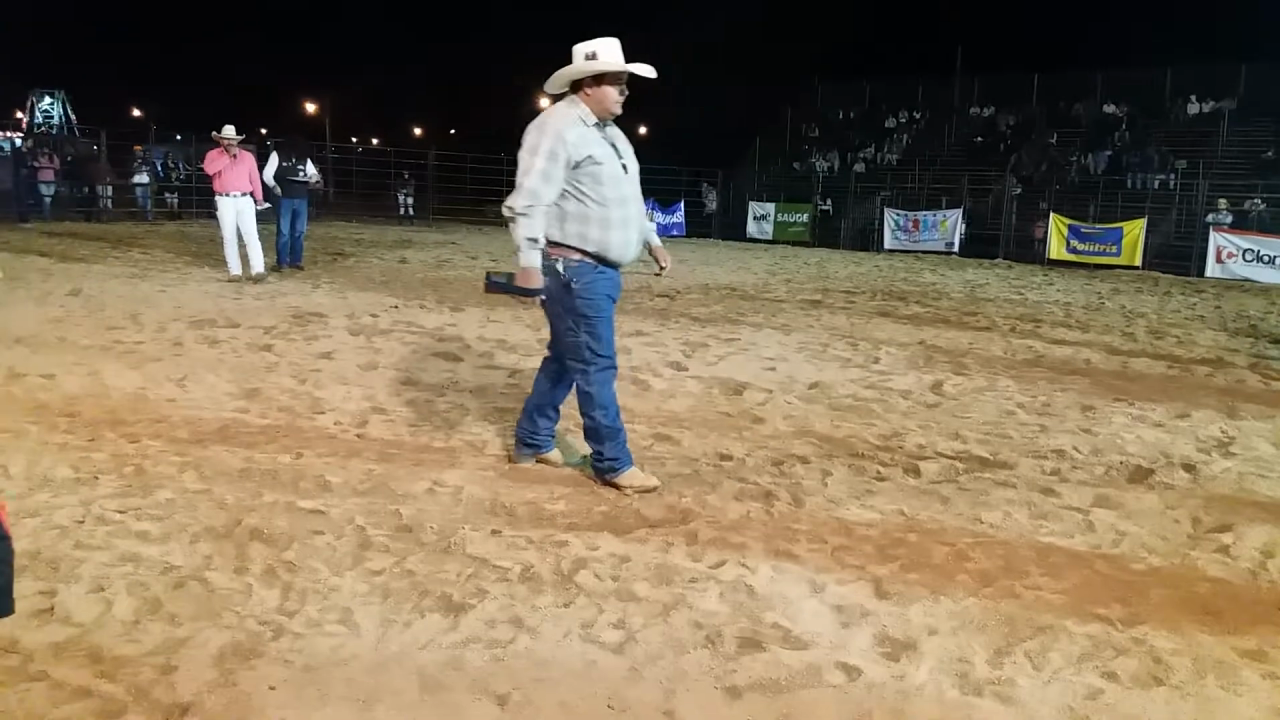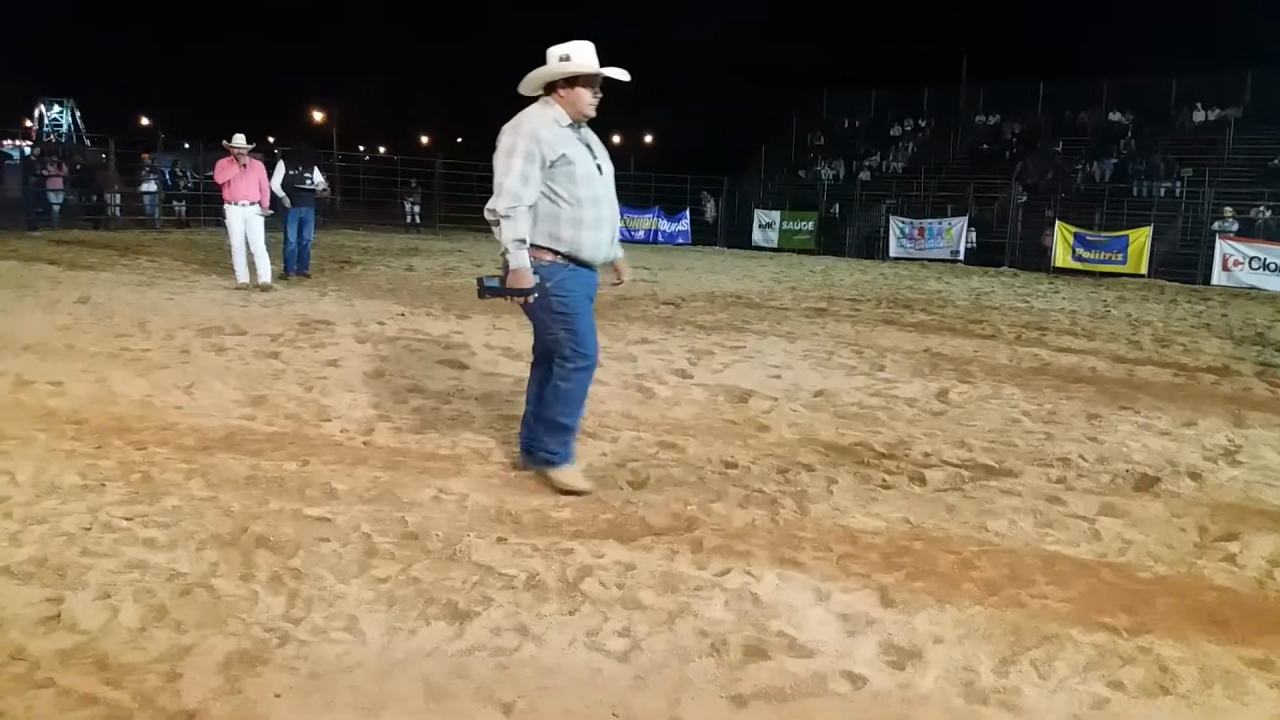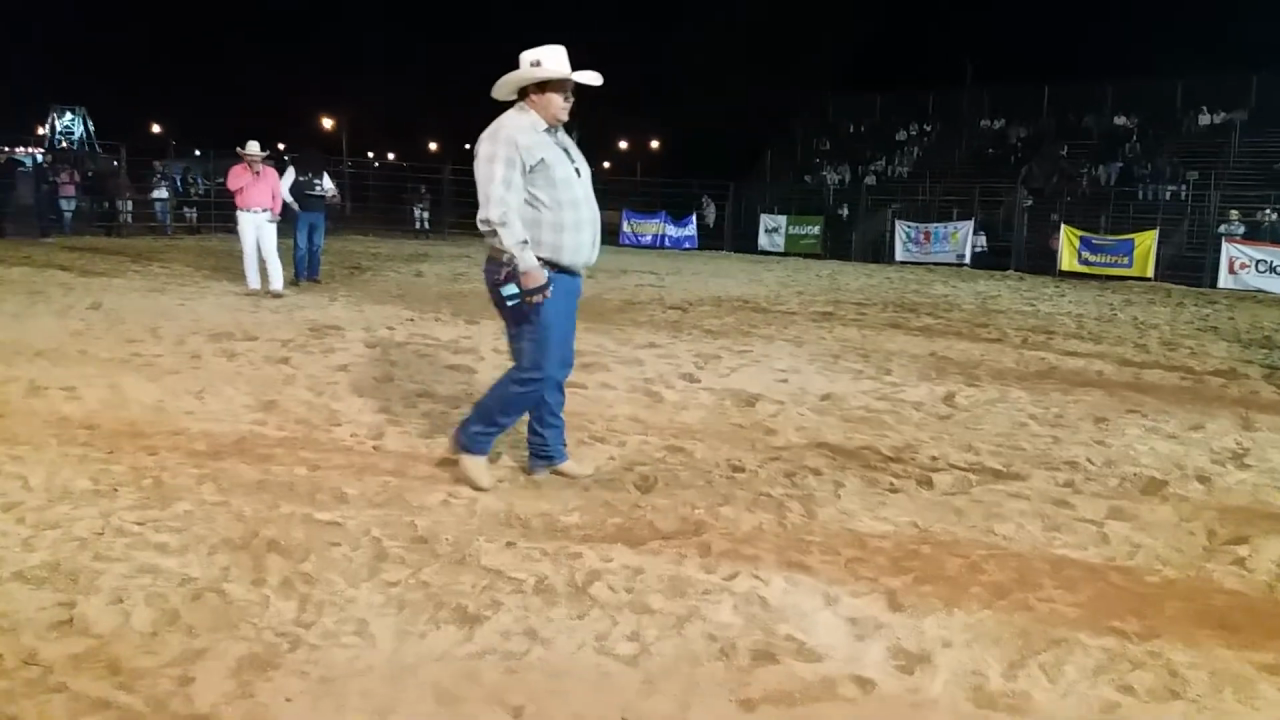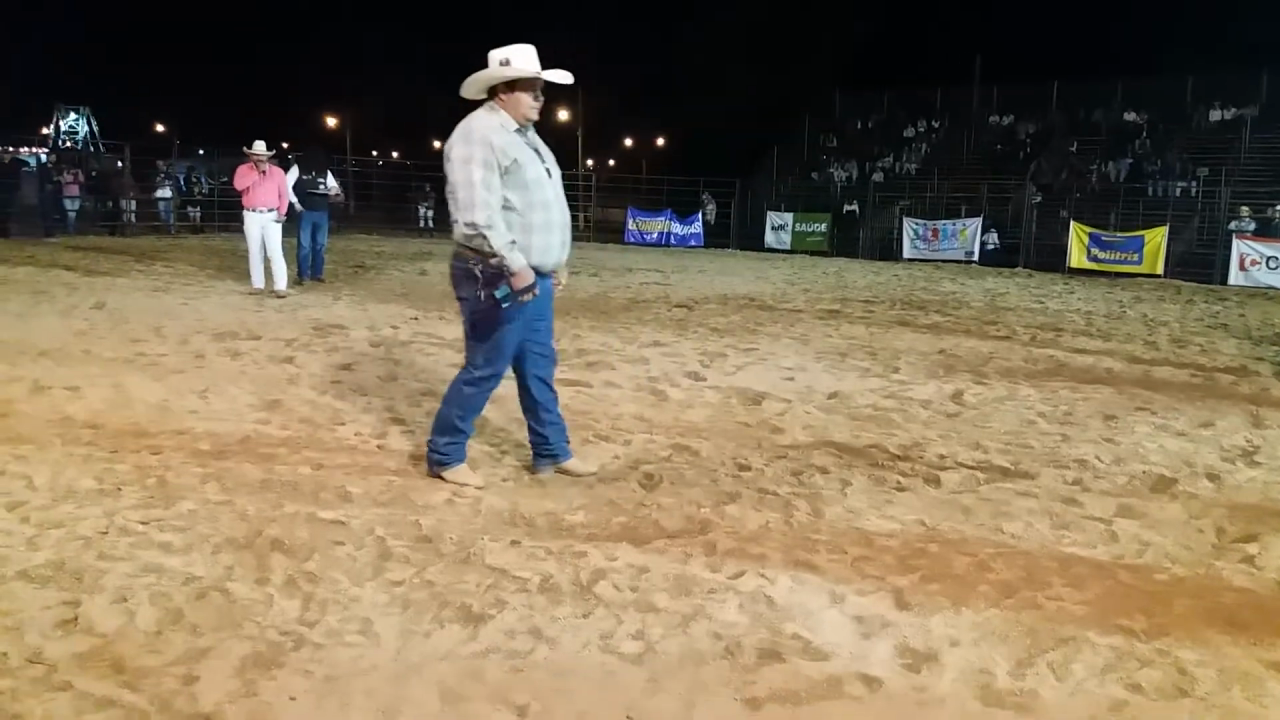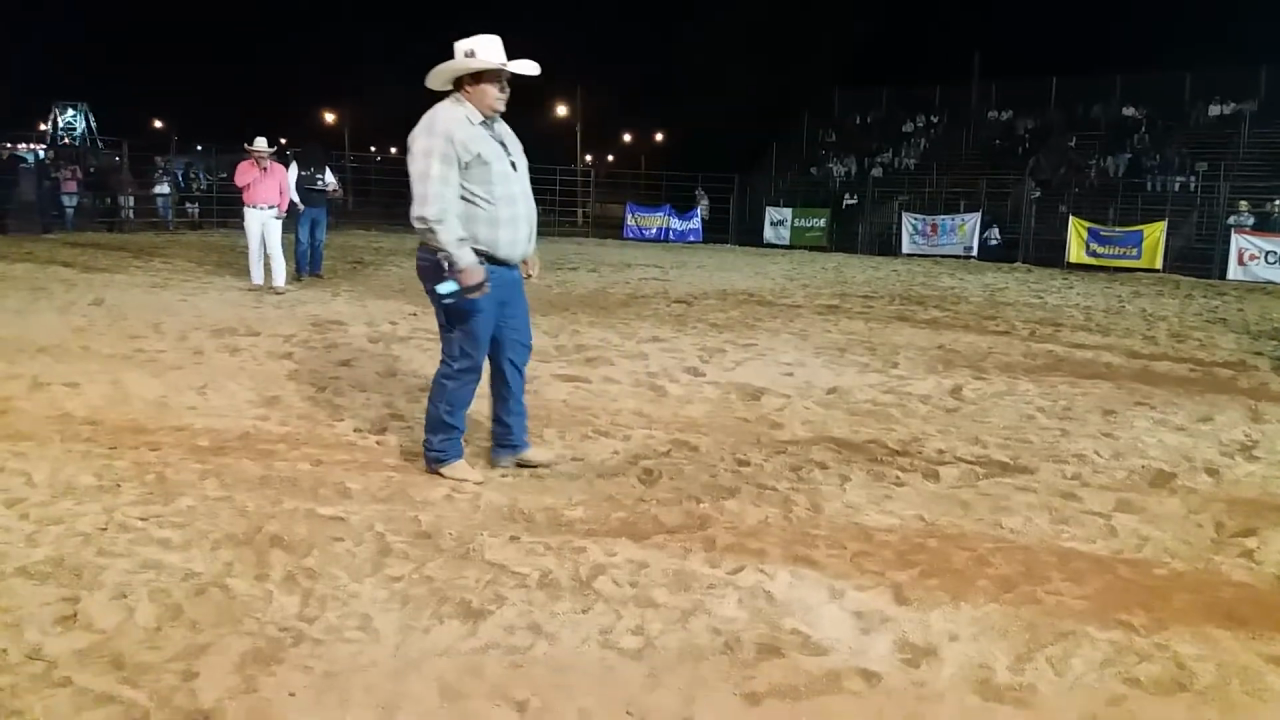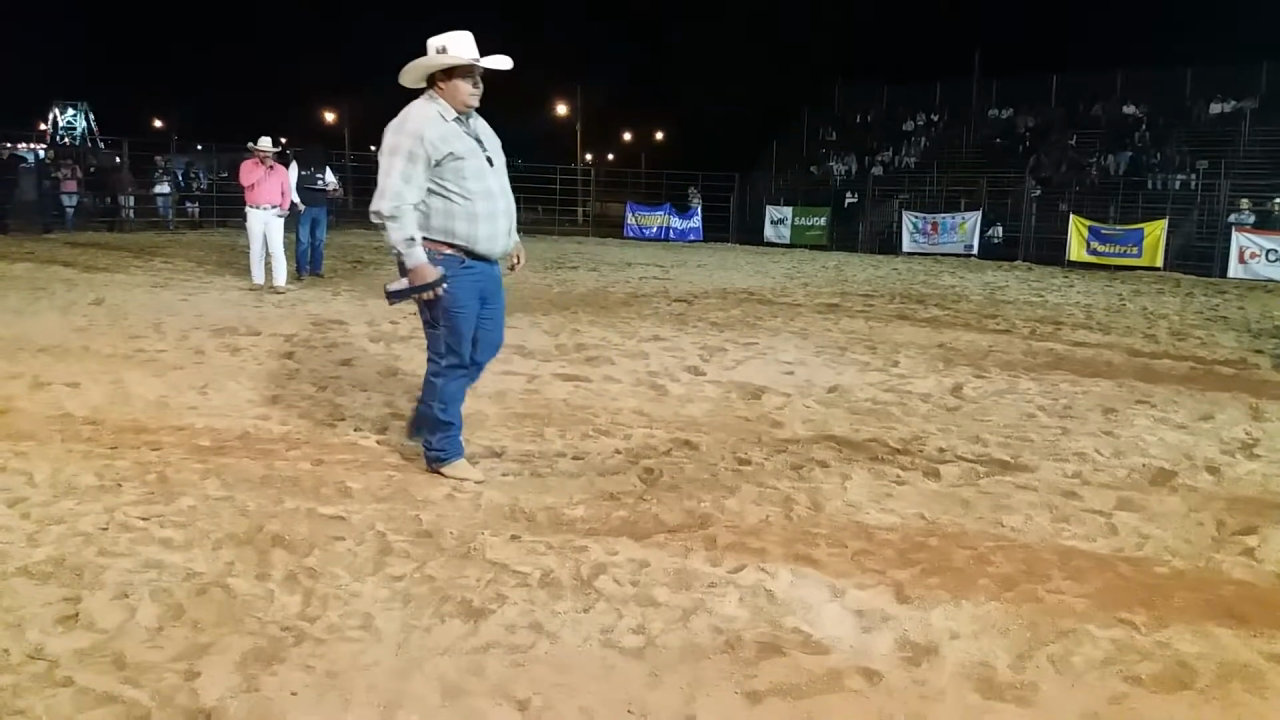
dt=0.2s
person 1, frame 1
left shoulder: (606, 131)
right shoulder: (558, 128)
left elbow: (625, 197)
right elbow: (529, 200)
left wrist: (651, 240)
right wrist: (528, 261)
left hip: (599, 268)
right hip: (572, 269)
left knee: (566, 357)
right knee: (595, 363)
left ankle: (532, 440)
right ankle: (613, 463)
person 1, frame 2
left shoulder: (581, 133)
right shoulder: (531, 129)
left elbow: (597, 201)
right elbow: (509, 203)
left wrist: (614, 253)
right wrist: (517, 263)
left hip: (579, 268)
right hip: (548, 270)
left knee: (554, 360)
right knee: (577, 360)
left ankle: (536, 449)
right ankle: (556, 456)
person 1, frame 3
left shoulder: (556, 137)
right shoulder: (508, 135)
right elbow: (499, 212)
left wrist: (561, 269)
right wrist: (526, 265)
left hip: (562, 275)
right hip: (528, 276)
left knee: (556, 367)
right knee: (538, 369)
left ankle: (547, 453)
right ankle: (471, 440)
person 1, frame 4
left shoulder: (524, 135)
right shoulder: (479, 135)
right elbow: (478, 214)
left wrist: (543, 265)
right wrist: (514, 266)
left hip: (533, 274)
right hip: (497, 276)
left knee: (538, 364)
right knee: (485, 368)
left ankle: (551, 451)
right ankle: (444, 454)
person 1, frame 5
left shoulder: (494, 127)
right shoulder: (442, 128)
right elbow: (434, 208)
left wrist: (525, 249)
right wrist: (464, 263)
left hip: (502, 267)
right hip: (463, 268)
left knee: (514, 350)
right knee: (463, 361)
left ankle: (510, 443)
right ankle: (442, 453)
person 1, frame 6
left shoulder: (473, 123)
right shoulder: (415, 126)
right elbow: (393, 203)
left wrist: (511, 237)
right wrist: (415, 261)
left hip: (483, 262)
right hip: (443, 264)
left knee: (484, 346)
right knee: (451, 358)
left ankle: (427, 421)
right ankle: (443, 452)
